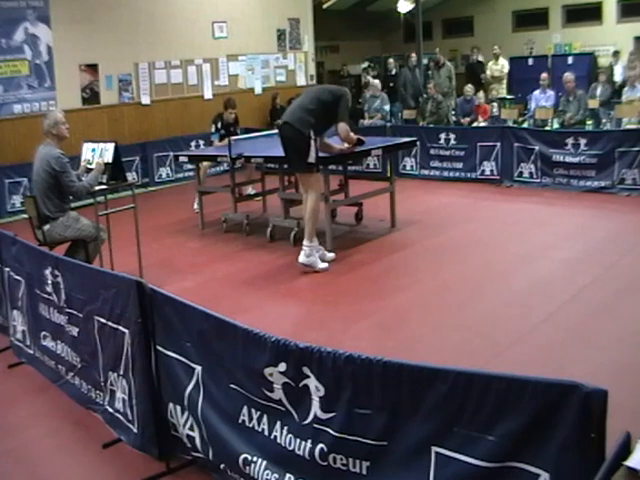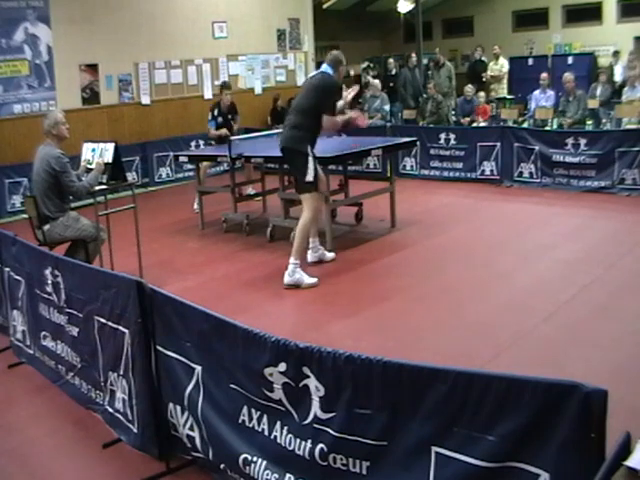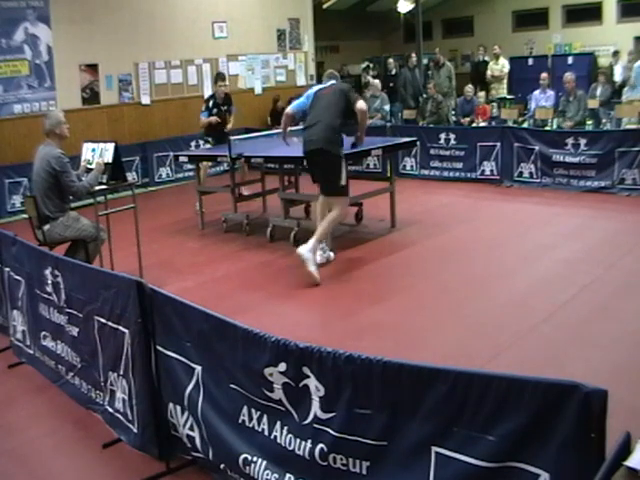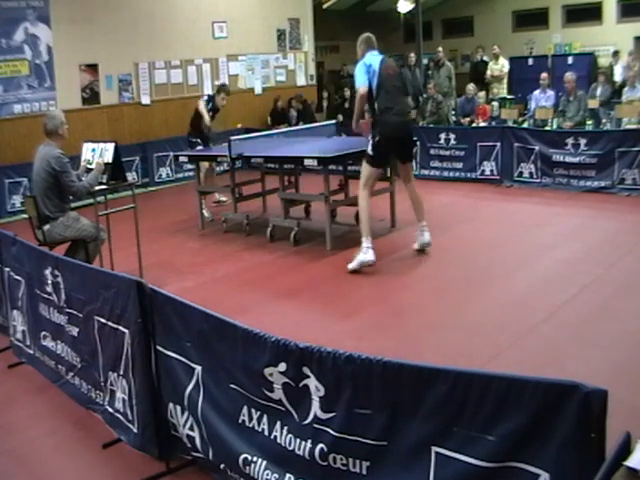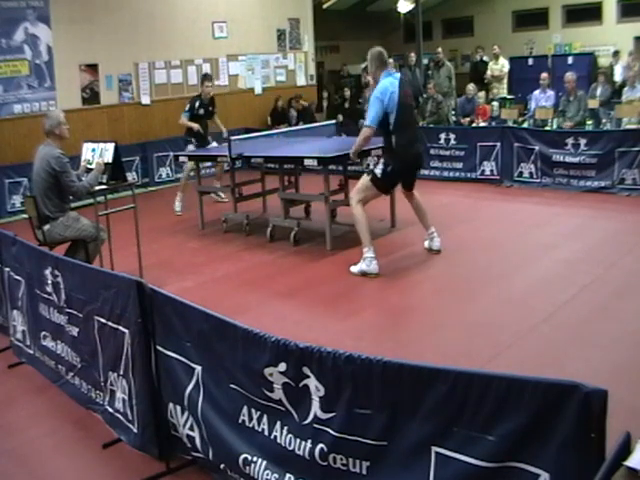
dt=0.7s
person 1, frame 1
left shoulder: (323, 95)
right shoulder: (342, 95)
left elbow: (320, 143)
right elbow: (343, 133)
left wrist: (341, 149)
right wrist: (353, 139)
left hip: (287, 127)
right hip: (299, 129)
left knee: (307, 190)
right knee: (314, 190)
left ankle: (314, 247)
right ankle: (307, 252)
person 1, frame 2
left shoulder: (318, 78)
right shoulder: (331, 82)
right elbow: (328, 125)
left wrist: (344, 101)
right wrist: (347, 117)
left hip: (292, 140)
right hip: (299, 143)
left knee: (321, 185)
right knee: (311, 207)
left ankle: (314, 249)
right ankle: (293, 271)
person 1, frame 3
left shoulder: (313, 91)
right shoulder: (345, 89)
left elbow: (288, 113)
right elbow: (362, 110)
left wrist: (284, 133)
right wrist: (361, 133)
left hip: (310, 145)
right hip: (329, 145)
left knee: (326, 194)
right knee: (340, 208)
left ankle: (322, 249)
right ankle: (310, 247)
person 1, frame 4
left shoulder: (364, 64)
right shoulder: (393, 65)
left elbow: (362, 93)
right elbow: (408, 99)
left wrist: (355, 120)
left hip: (384, 129)
right hip: (404, 125)
left knee: (365, 188)
right knee: (408, 181)
left ankle: (367, 249)
right ankle: (423, 233)
person 1, frame 5
left shoulder: (380, 91)
right shoulder: (405, 82)
left elbow: (368, 132)
left wrist: (355, 149)
left hip: (396, 157)
right hip: (415, 153)
left knee: (357, 199)
right knee: (410, 194)
left ankle: (369, 259)
right ankle: (433, 237)
person 2, frame 1
left shoulder: (43, 151)
right shoulder: (56, 156)
right elbow: (77, 192)
left wrist: (81, 172)
right wrist: (96, 172)
left hip: (45, 221)
right hip: (55, 224)
left knee: (87, 231)
right knee: (98, 233)
person 2, frame 2
left shoulder: (43, 151)
right shoulder: (56, 156)
right elbow: (77, 192)
left wrist: (81, 171)
right wrist: (96, 172)
left hip: (45, 220)
right hip: (55, 224)
left knee: (87, 230)
right knee: (98, 233)
person 2, frame 3
left shoulder: (43, 151)
right shoulder: (56, 156)
right elbow: (77, 191)
left wrist: (81, 171)
right wrist: (96, 172)
left hip: (45, 220)
right hip: (54, 224)
left knee: (88, 230)
right knee: (98, 233)
person 2, frame 4
left shoulder: (43, 150)
right shoulder: (56, 156)
right elbow: (77, 192)
left wrist: (81, 171)
right wrist: (96, 172)
left hip: (45, 221)
right hip: (54, 224)
left knee: (87, 230)
right knee: (98, 233)
person 2, frame 5
left shoulder: (43, 151)
right shoulder: (56, 156)
right elbow: (77, 191)
left wrist: (81, 171)
right wrist: (96, 172)
left hip: (45, 221)
right hip: (54, 224)
left knee: (88, 230)
right knee: (98, 233)
person 3, frame 1
left shoulder: (235, 119)
right shoulder: (217, 121)
left elbow: (237, 136)
right elbow: (215, 144)
right wrist: (224, 143)
right knee: (205, 165)
left ankle: (248, 189)
right ankle: (198, 199)
person 3, frame 2
left shoulder: (233, 106)
right shoulder: (214, 109)
left elbow: (236, 123)
right elbow: (211, 134)
left wrist: (234, 129)
right wrist: (220, 132)
left hip: (230, 140)
right hip: (216, 141)
right knee: (204, 165)
left ankle: (248, 189)
right ankle: (198, 199)
person 3, frame 3
left shoulder: (228, 98)
right shoulder: (209, 102)
right elbow: (201, 124)
left wrist: (231, 124)
right wrist: (209, 120)
left hip: (225, 138)
right hip: (211, 138)
left knee: (243, 163)
right knee: (205, 165)
left ankle: (240, 190)
person 3, frame 4
left shoulder: (216, 105)
right shoulder: (208, 100)
right elbow: (200, 104)
right wrist: (205, 115)
left hip: (204, 137)
right hip: (195, 137)
left knee: (212, 165)
right knee: (204, 166)
left ankle: (216, 196)
right ankle: (202, 205)
person 3, frame 5
left shoulder: (212, 100)
right shoulder: (194, 101)
right elbow: (181, 121)
left wrist: (222, 127)
right wrist: (192, 125)
left hip: (205, 137)
right hip: (192, 138)
right knee: (189, 167)
left ankle: (216, 190)
right ankle: (179, 198)
